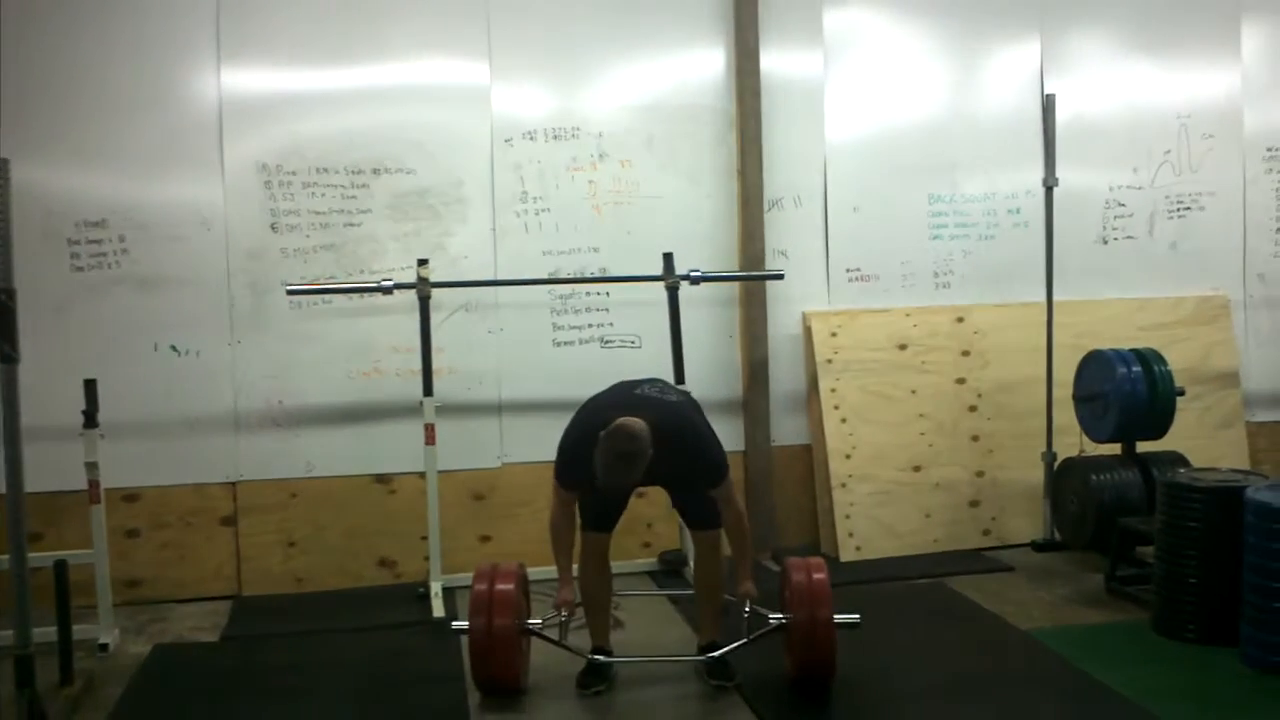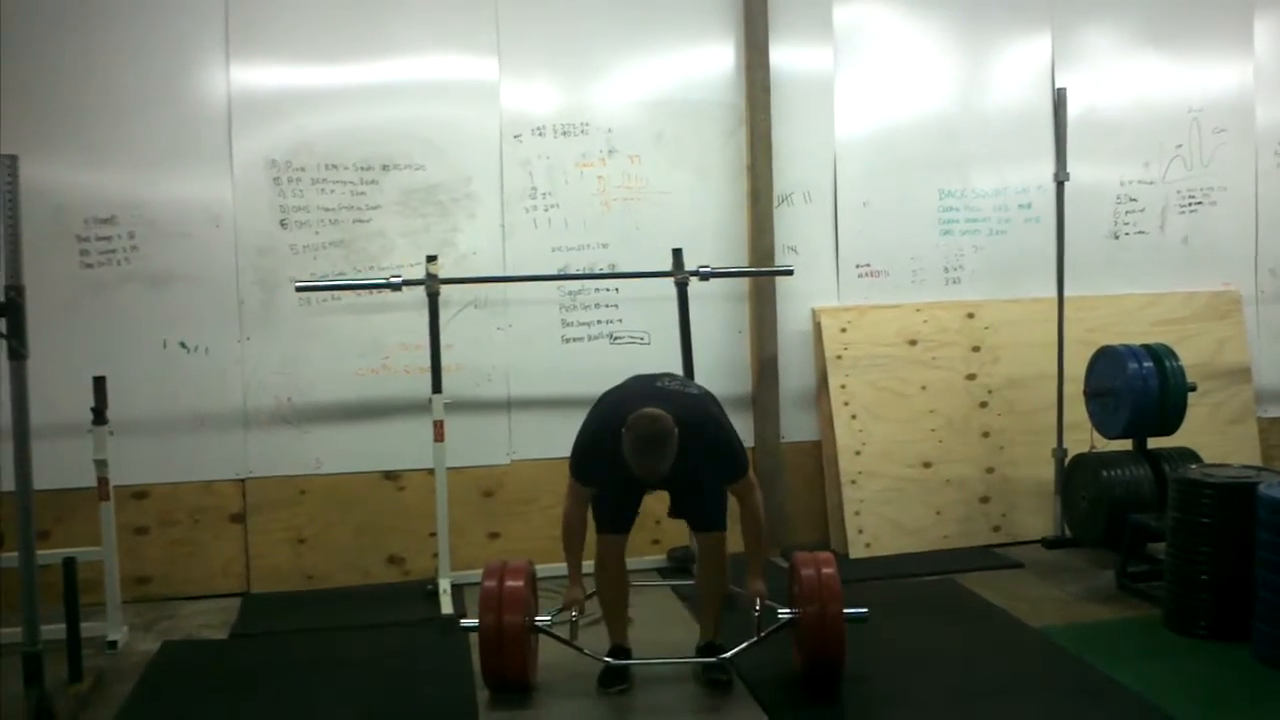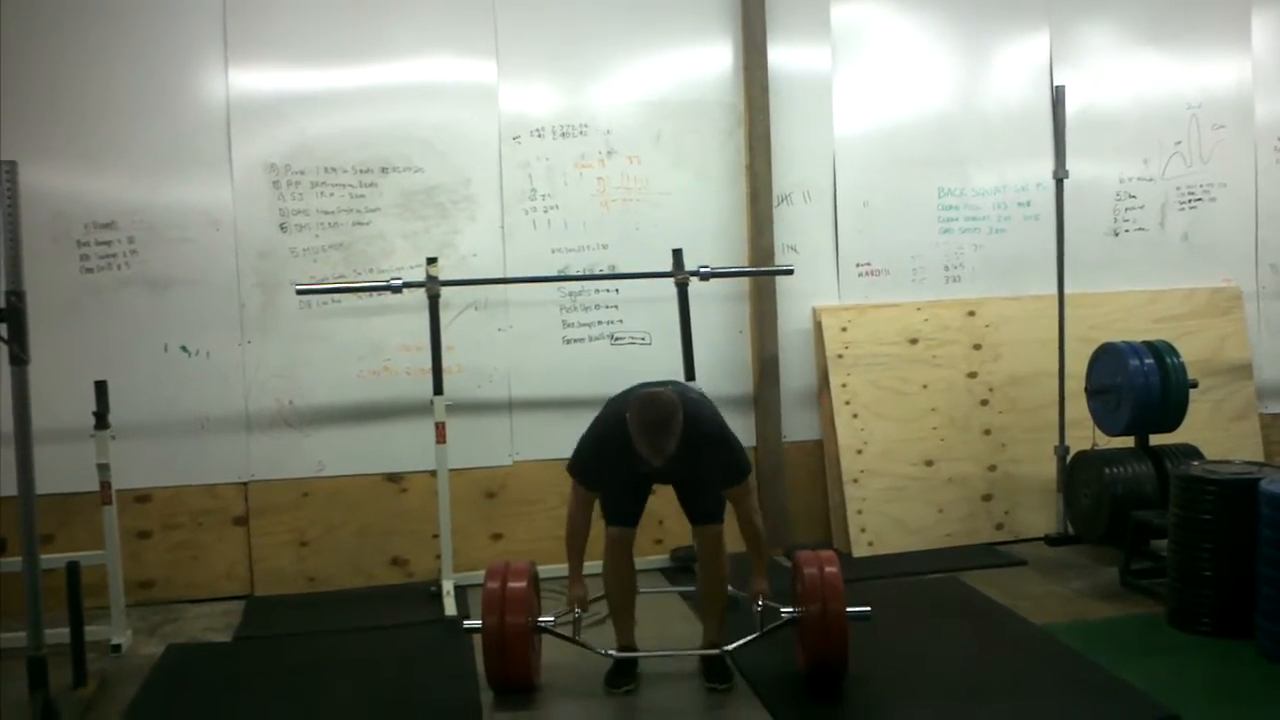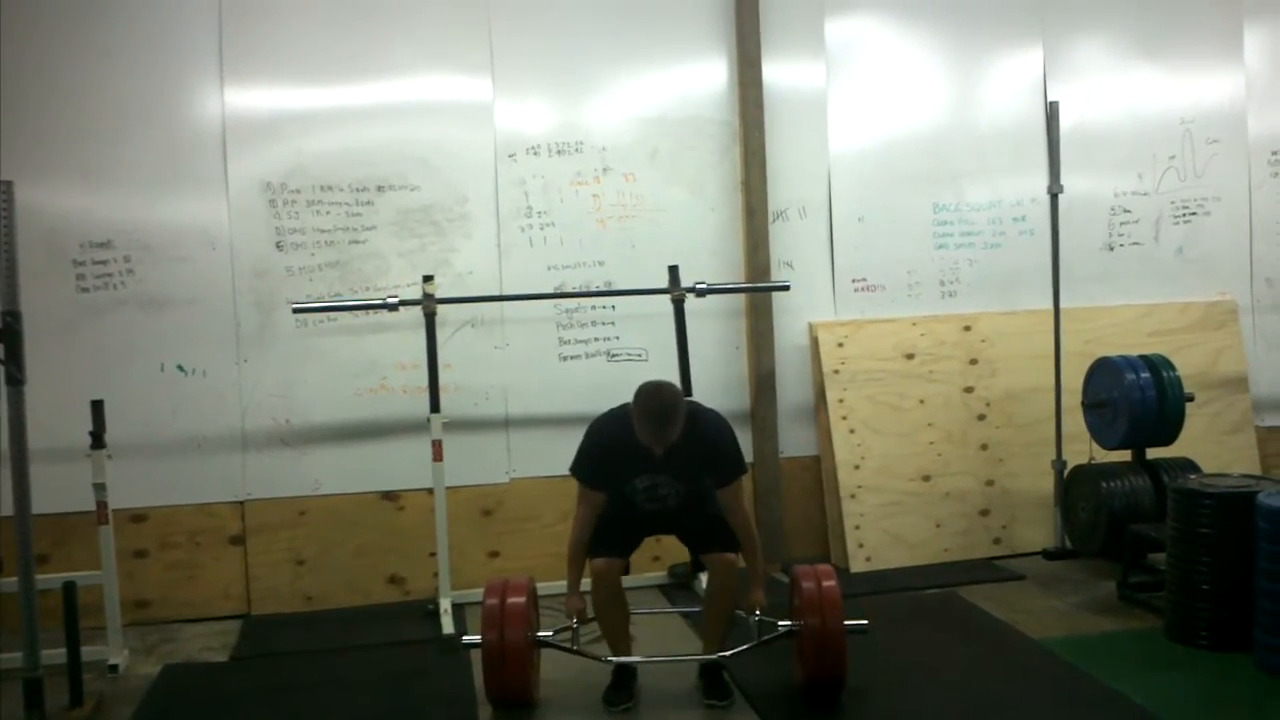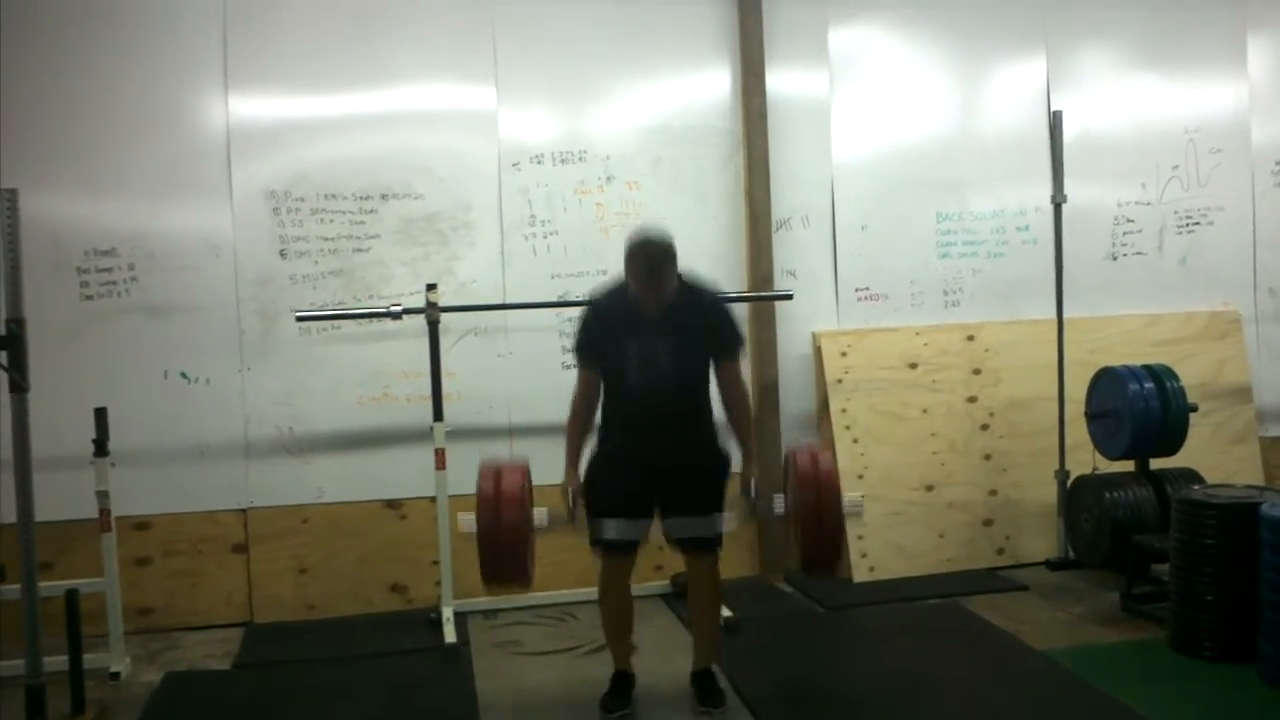
dt=1s
person 1, frame 1
left shoulder: (691, 435)
right shoulder: (580, 436)
left elbow: (728, 502)
right elbow: (563, 505)
left wrist: (744, 576)
right wrist: (565, 582)
left hip: (680, 459)
right hip: (605, 456)
left knee: (709, 540)
right knee: (593, 544)
left ankle: (709, 648)
right ankle: (600, 654)
person 1, frame 2
left shoulder: (712, 430)
right shoulder: (598, 433)
left elbow: (749, 495)
right elbow: (576, 503)
left wrist: (755, 574)
right wrist: (574, 581)
left hip: (697, 460)
left knee: (713, 541)
right knee: (609, 547)
left ankle: (708, 646)
right ankle: (619, 650)
person 1, frame 3
left shoulder: (711, 430)
right shoulder: (604, 433)
left elbow: (744, 501)
right elbow: (581, 504)
left wrist: (759, 573)
right wrist: (575, 579)
left hip: (696, 463)
left knee: (710, 539)
right knee: (618, 541)
left ankle: (712, 649)
right ankle: (625, 651)
person 1, frame 4
left shoulder: (712, 430)
right shoulder: (604, 434)
left elbow: (734, 508)
right elbow: (587, 512)
left wrist: (757, 583)
right wrist: (573, 590)
left hip: (694, 503)
right hip: (625, 507)
left knee: (725, 562)
right knee: (603, 569)
left ankle: (711, 666)
right ankle: (624, 668)
person 1, frame 5
left shoulder: (706, 309)
right shoulder: (604, 312)
left elbow: (732, 386)
right elbow: (587, 392)
left wrist: (749, 460)
right wrist: (572, 467)
left hip: (692, 451)
right hip: (622, 452)
left knee: (702, 559)
right knee: (615, 562)
left ankle: (703, 669)
right ankle: (621, 673)
